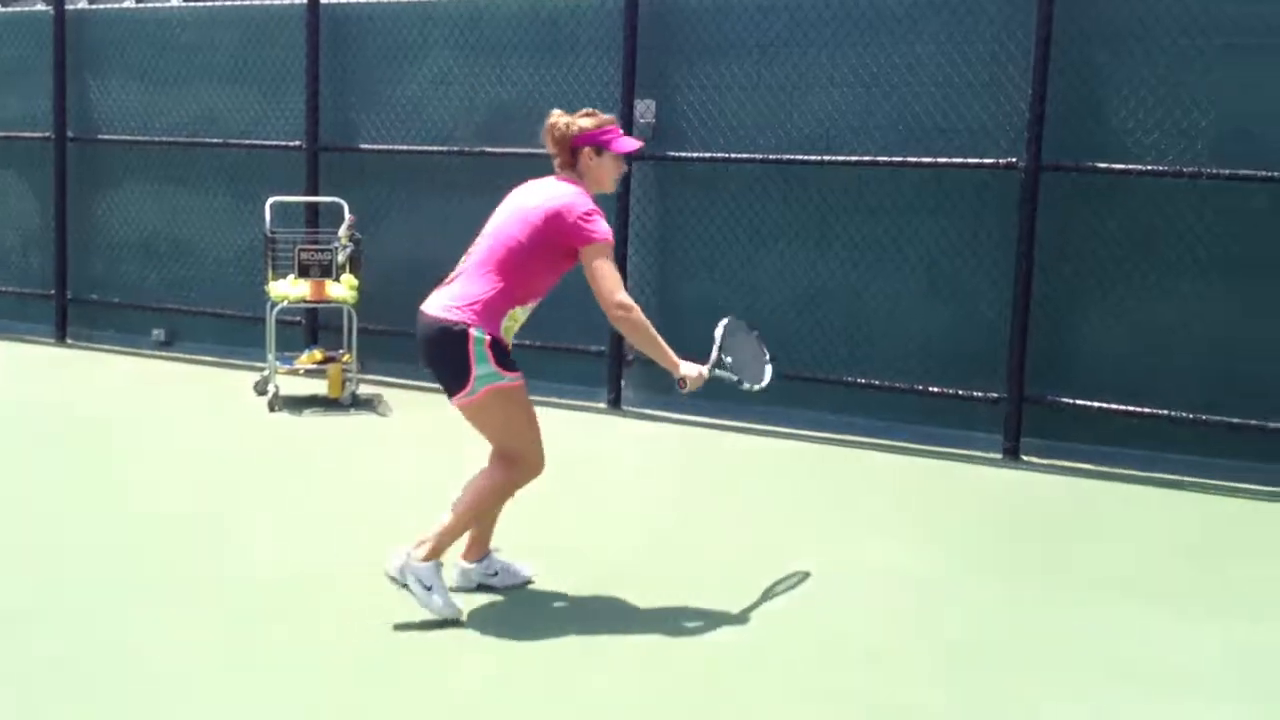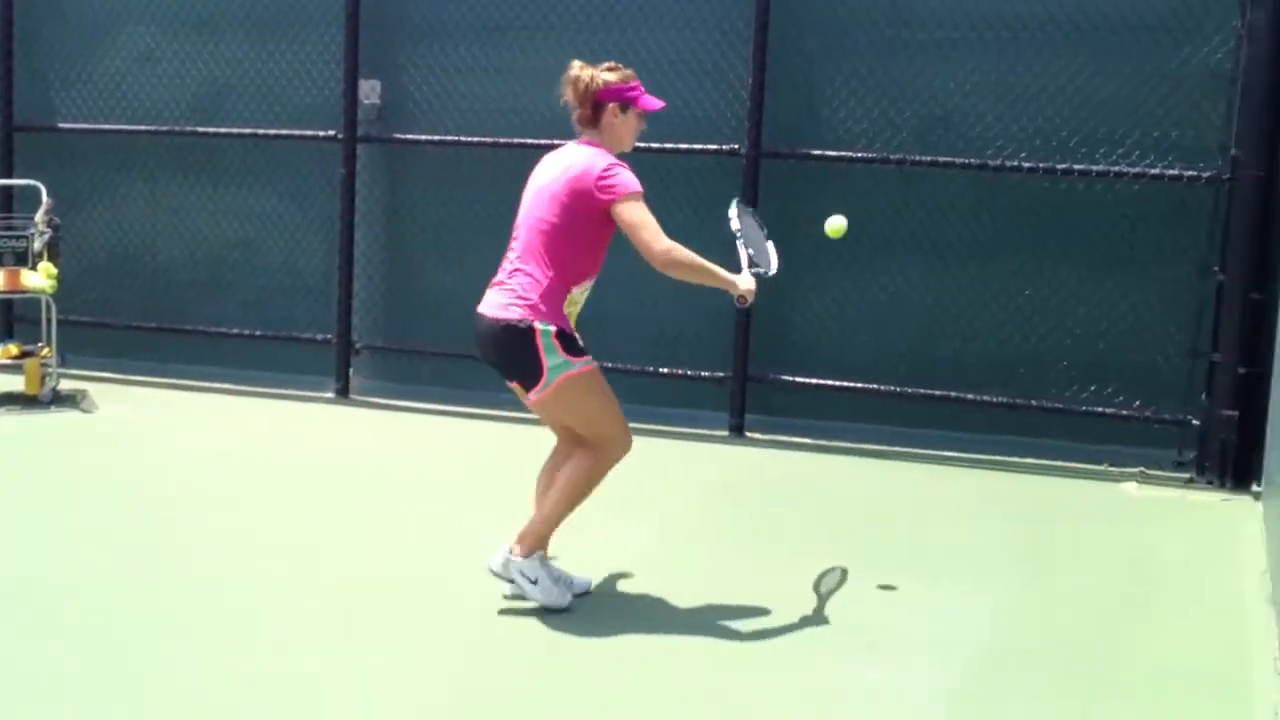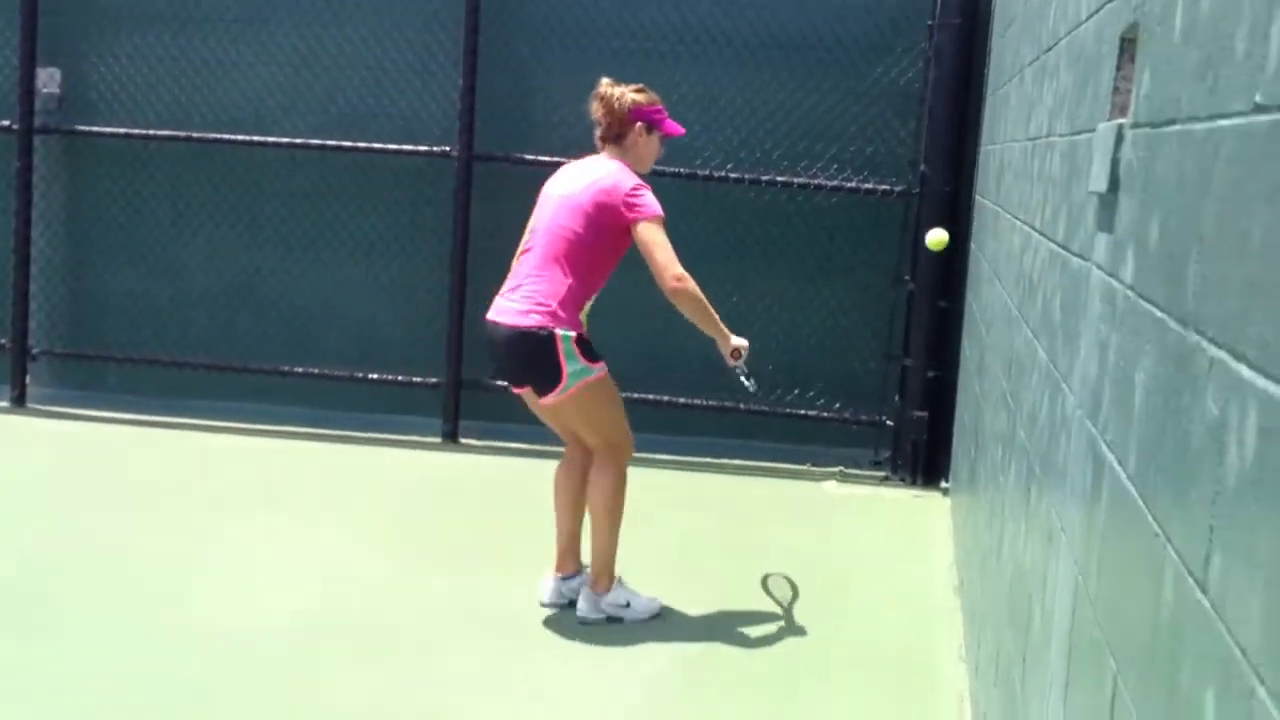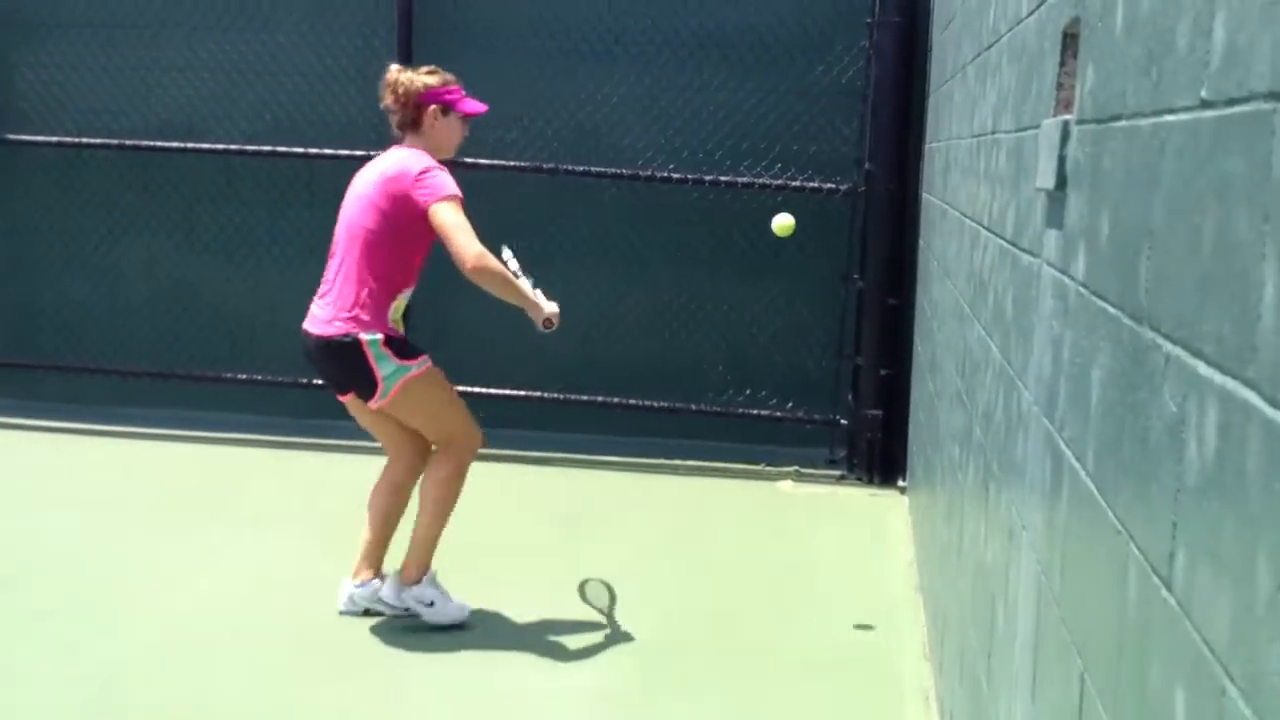
dt=1s
person 1, frame 1
left shoulder: (532, 191)
right shoulder: (581, 212)
right elbow: (619, 309)
right wrist: (676, 366)
left hip: (441, 320)
right hip: (465, 336)
left knee: (517, 443)
right knee: (524, 460)
left ankle: (475, 560)
right ankle: (422, 558)
person 1, frame 2
left shoulder: (556, 161)
right shoulder: (605, 171)
right elbow: (664, 255)
right wrist: (733, 281)
left hip: (501, 321)
right hip: (529, 331)
left knee: (578, 440)
right knee: (611, 440)
left ankle: (530, 561)
right ankle: (524, 550)
person 1, frame 3
left shoulder: (567, 174)
right shoulder: (630, 190)
right elbow: (674, 281)
right wrist: (725, 337)
left hip: (504, 327)
right hip: (547, 336)
left knee: (583, 445)
right knee: (612, 450)
left ankle: (566, 575)
right ankle: (600, 591)
person 1, frame 4
left shoulder: (380, 168)
right shoulder: (427, 174)
right elbow: (474, 262)
right wrist: (534, 304)
left hip: (330, 335)
right hip: (363, 340)
left knee: (412, 453)
right knee: (462, 440)
left ankle: (365, 580)
right ankle: (414, 578)
